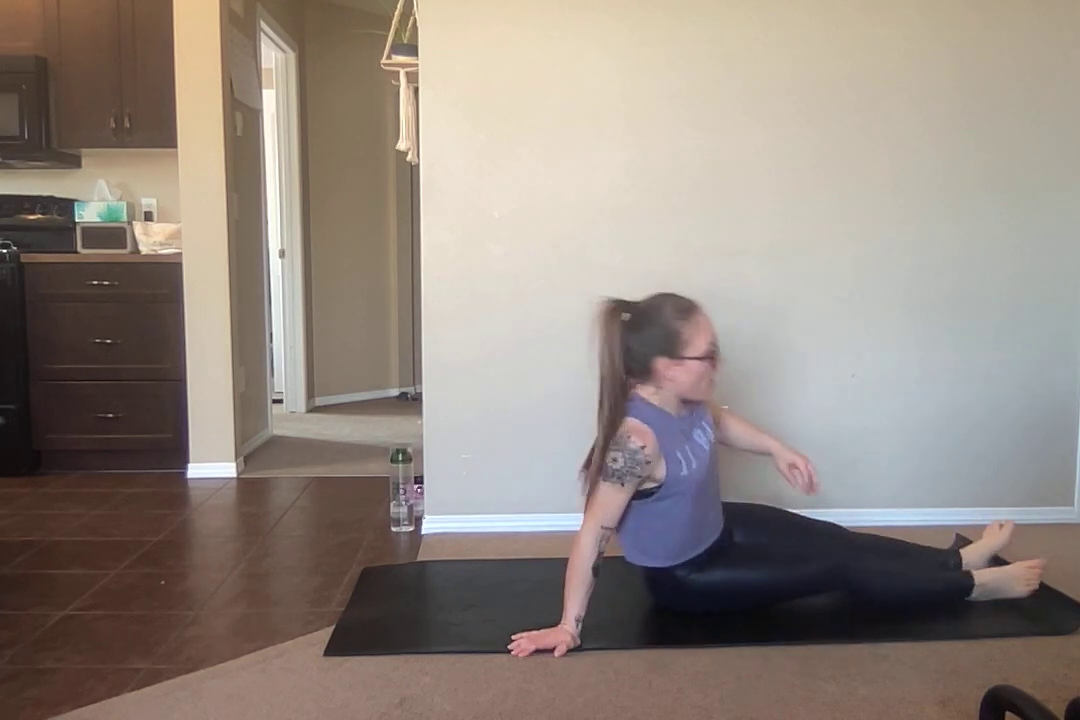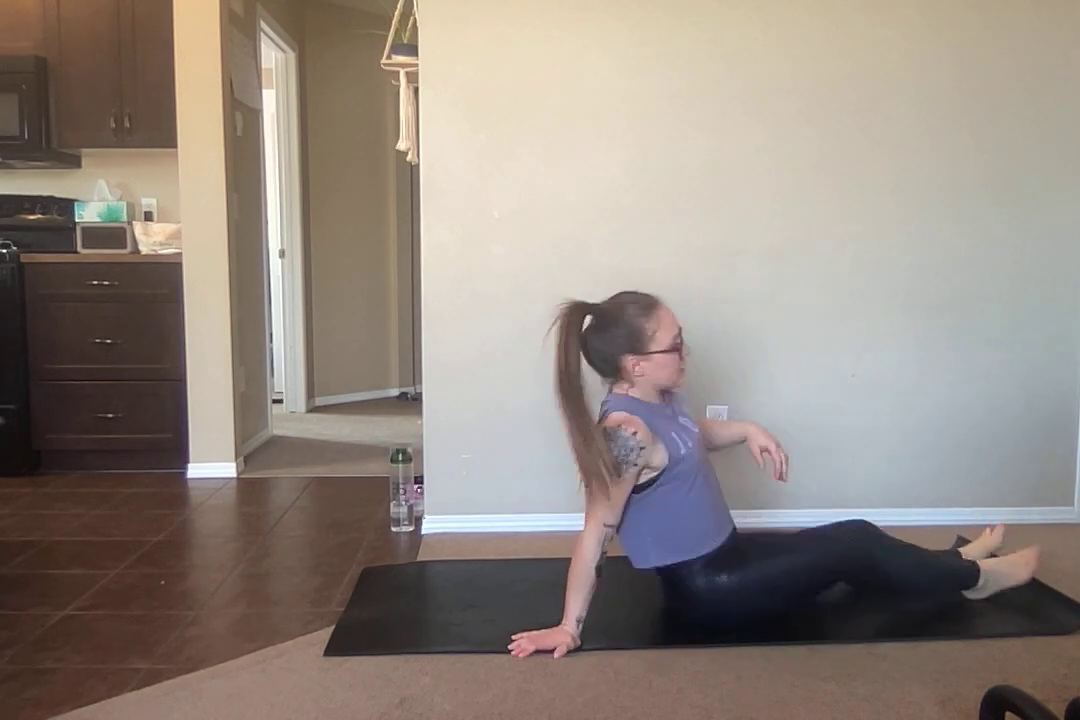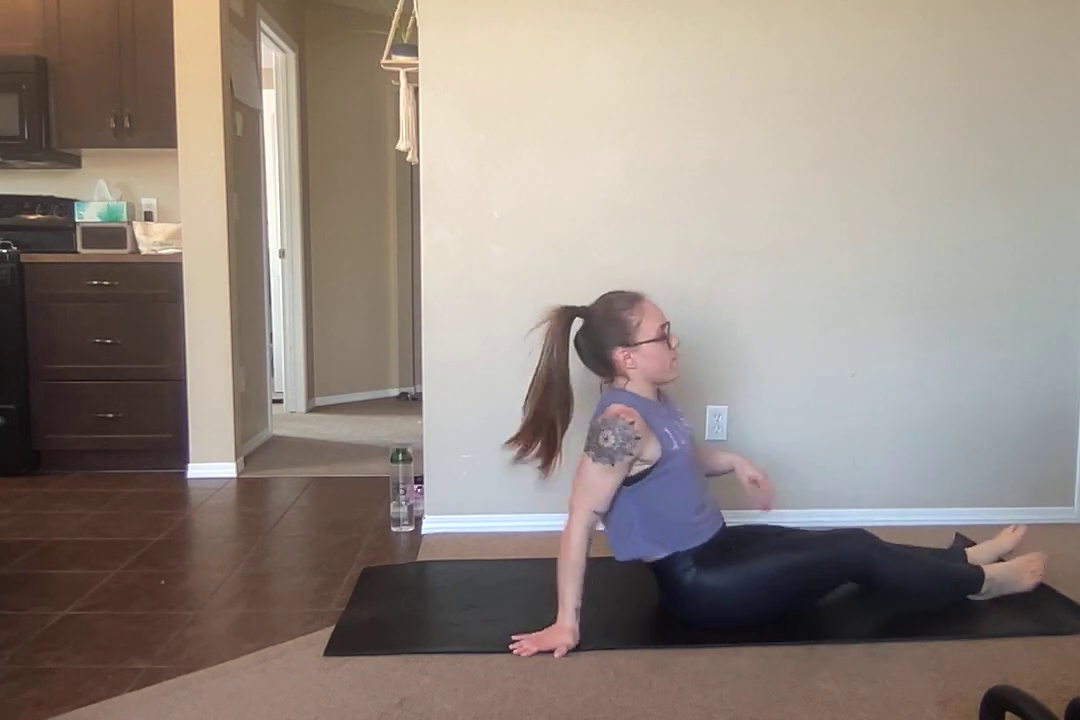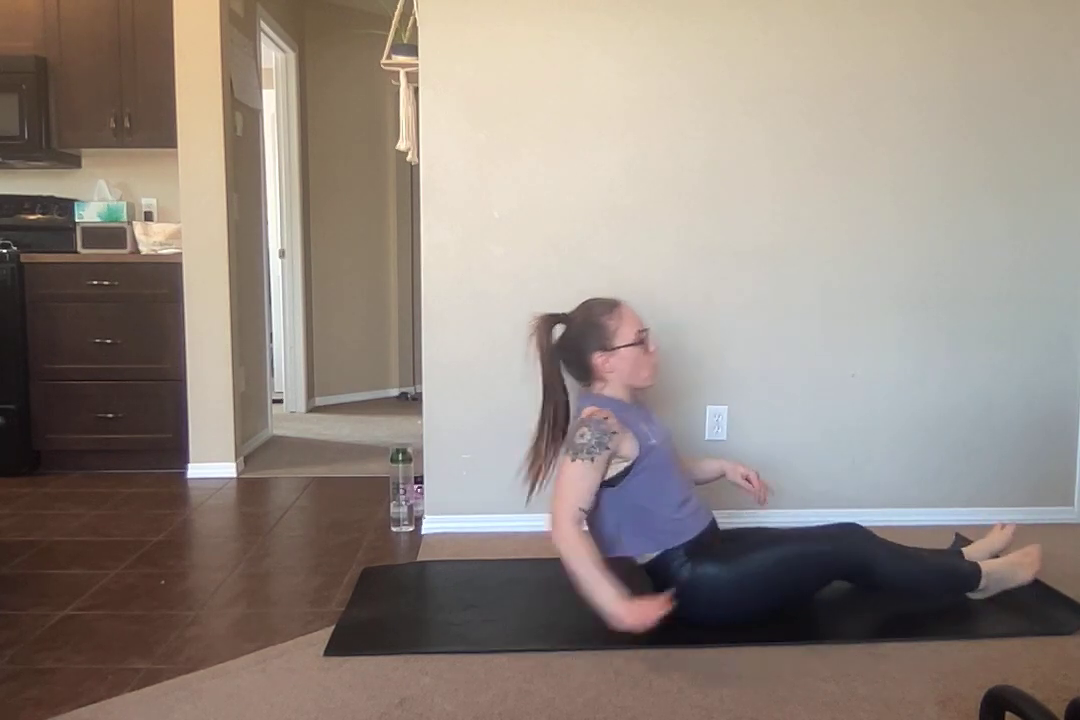
dt=0.2s
person 1, frame 1
left shoulder: (681, 397)
right shoulder: (634, 439)
left elbow: (719, 422)
right elbow: (592, 535)
left wrist: (778, 448)
right wrist: (569, 626)
left hip: (716, 532)
right hip: (687, 579)
left knee: (830, 538)
right knee: (836, 568)
left ankle: (957, 562)
right ankle: (973, 585)
person 1, frame 2
left shoulder: (655, 399)
right shoulder: (624, 432)
right elbow: (594, 537)
left wrist: (746, 430)
right wrist: (570, 626)
left hip: (720, 551)
right hip: (708, 588)
left knee: (843, 547)
right knee: (858, 540)
left ankle: (957, 562)
right ankle: (975, 578)
person 1, frame 3
left shoulder: (650, 402)
right shoulder: (621, 424)
right elbow: (578, 525)
left wrist: (732, 462)
right wrist: (565, 623)
left hip: (712, 550)
right hip: (699, 586)
left knee: (846, 549)
right knee: (854, 551)
left ankle: (961, 560)
right ankle: (980, 581)
person 1, frame 4
left shoulder: (622, 411)
right shoulder: (597, 426)
right elbow: (566, 526)
left wrist: (723, 467)
right wrist: (614, 605)
left hip: (702, 550)
right hip: (698, 585)
left knee: (844, 544)
right knee: (850, 547)
left ankle: (963, 562)
right ankle: (980, 578)
